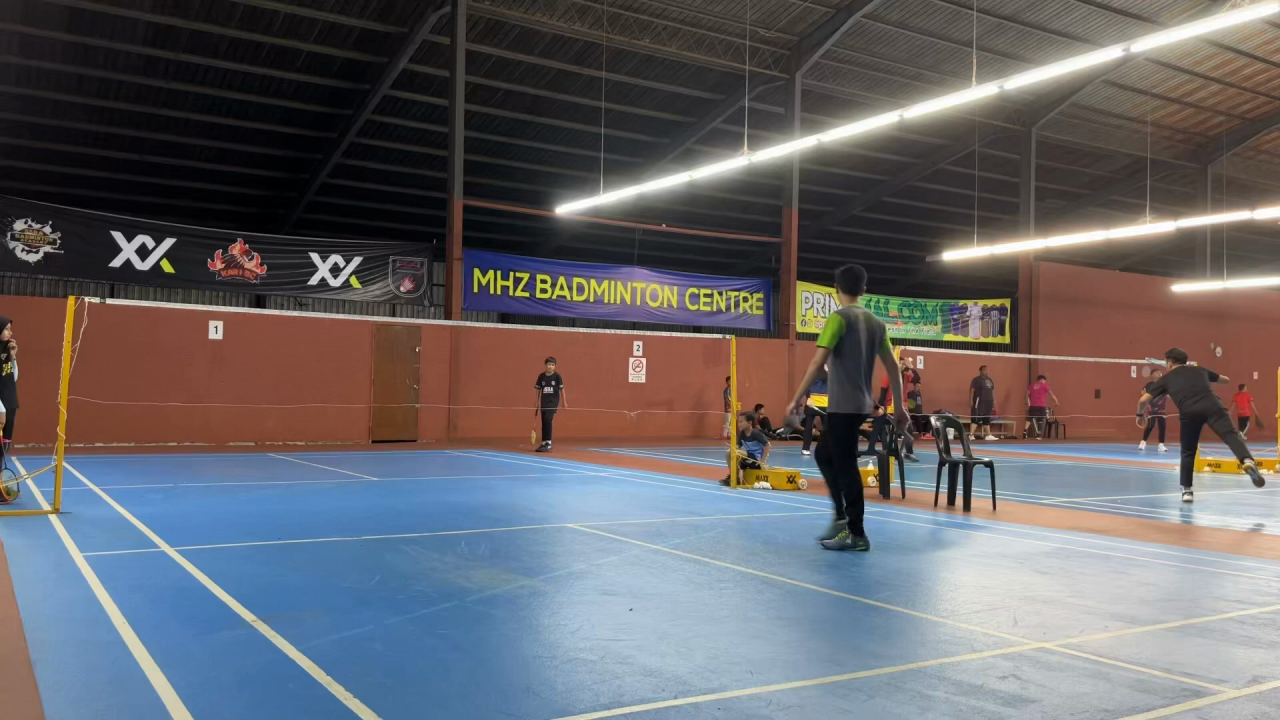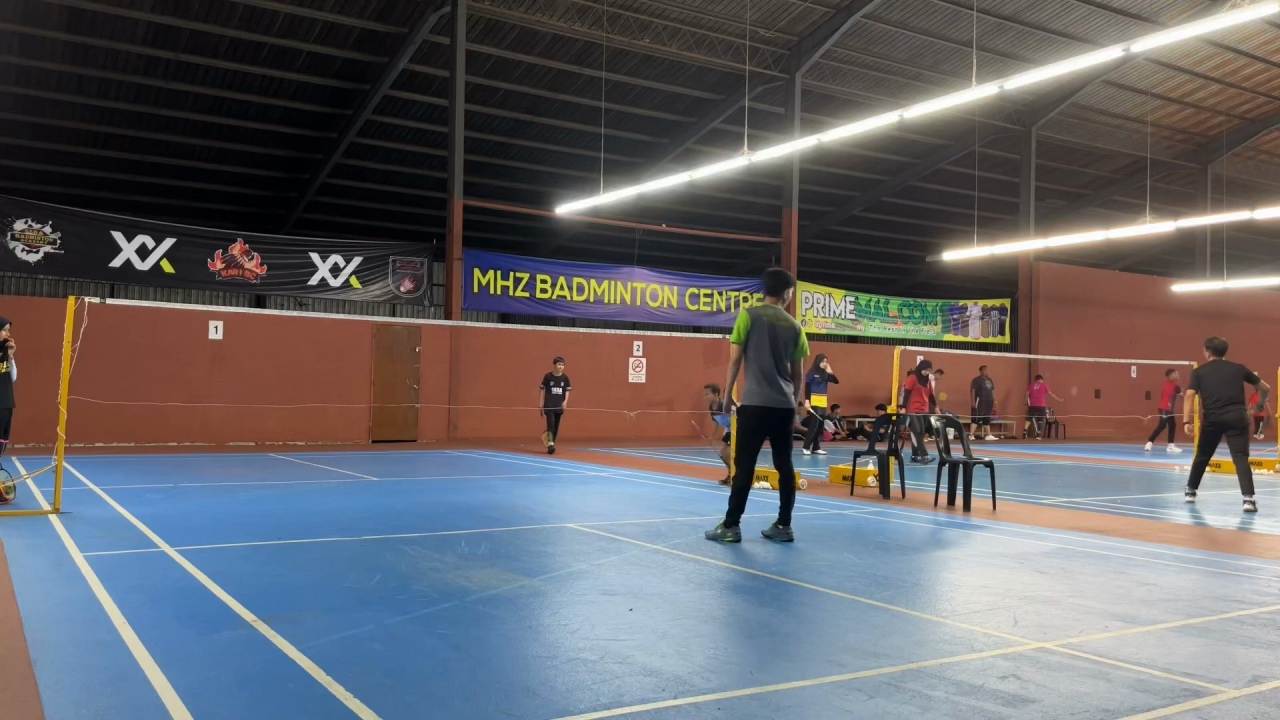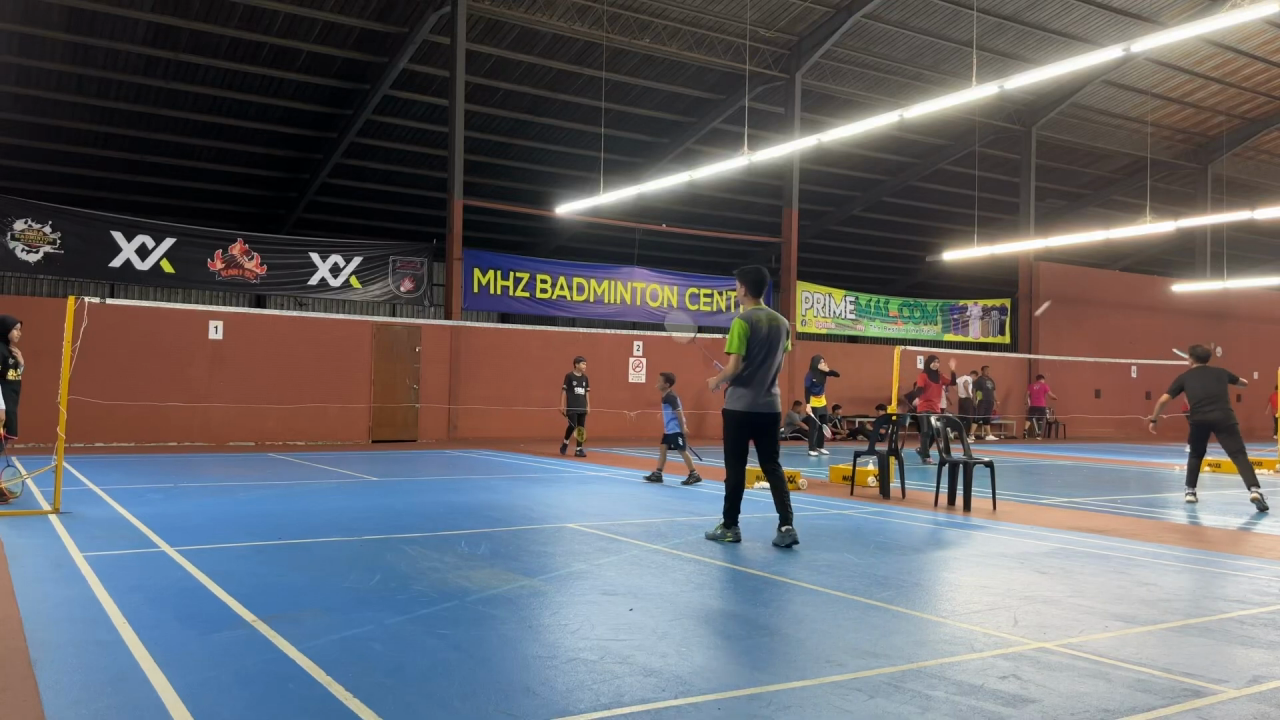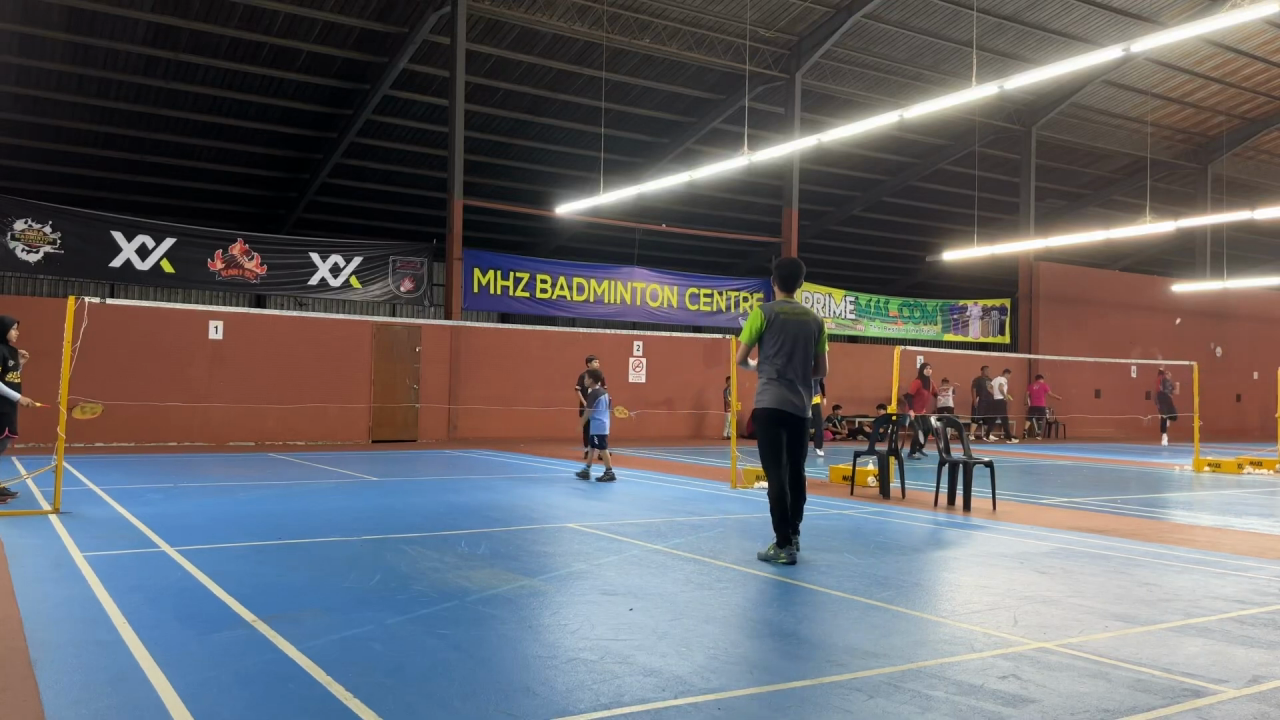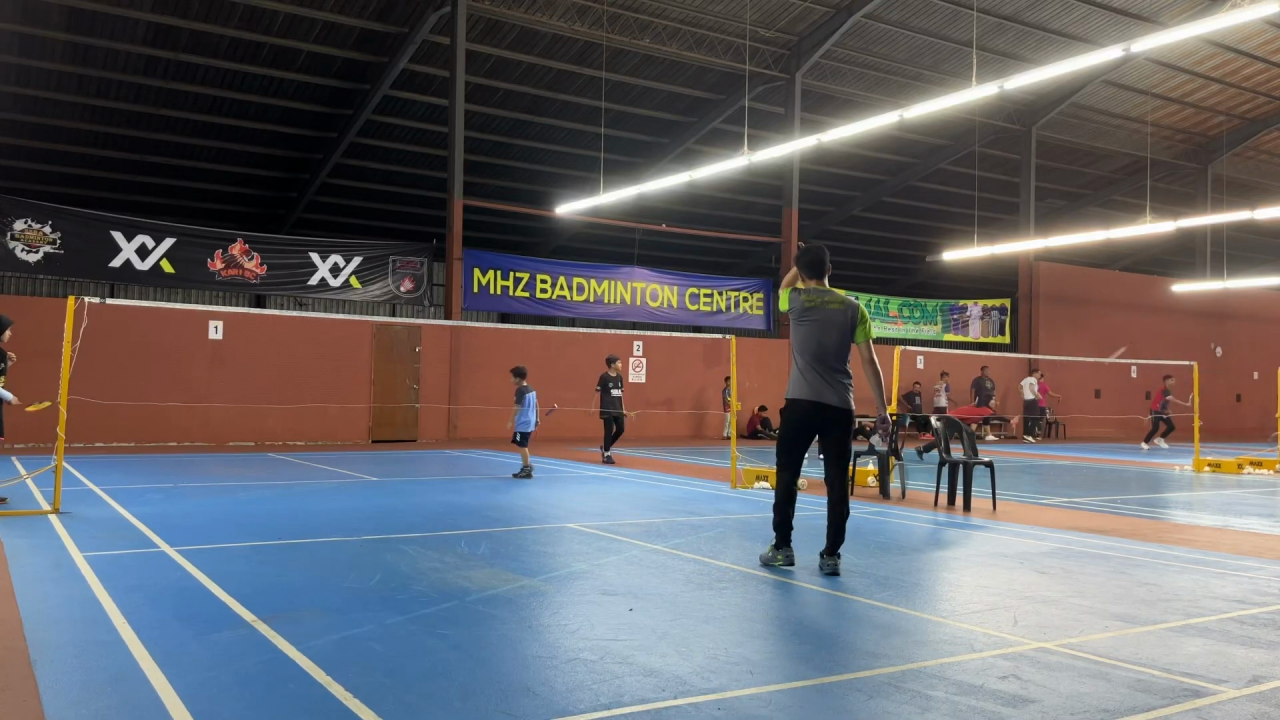
dt=1s
person 1, frame 1
left shoulder: (839, 318)
right shoulder: (876, 323)
left elbow: (818, 362)
right elbow: (892, 367)
left wrist: (797, 398)
right wrist: (899, 407)
left hip: (842, 407)
right hip: (860, 405)
left knee: (846, 468)
right knee: (825, 457)
left ankle: (856, 534)
right ankle: (842, 517)
person 1, frame 2
left shoulder: (749, 316)
right shoulder: (795, 326)
left elbow: (734, 360)
right elbow: (798, 373)
left wrist: (727, 393)
right wrist: (796, 402)
left hip: (755, 403)
right hip: (784, 405)
left knee: (745, 465)
right knee: (784, 466)
left ankle: (731, 525)
right ankle: (783, 525)
person 1, frame 3
left shoulder: (743, 321)
right shoulder: (782, 323)
left elbow: (734, 368)
left wrist: (717, 382)
left hip: (741, 407)
right hip: (770, 407)
left knee: (736, 468)
right knee: (772, 466)
left ankle: (730, 527)
right ankle: (786, 527)
person 1, frame 4
left shoulder: (763, 313)
right shoulder: (814, 320)
left elbow: (741, 359)
right elbow: (821, 370)
left hip: (770, 405)
right hip: (801, 407)
left knee: (776, 474)
right knee: (796, 472)
left ankle: (784, 545)
right ankle: (793, 532)
person 1, frame 5
left shoulder: (796, 300)
right shoulder: (853, 308)
left elbow: (785, 286)
right elbow: (869, 361)
left wrist: (801, 260)
right wrist: (882, 409)
left hip: (802, 401)
right hip: (840, 406)
left knee: (787, 472)
right knee: (837, 482)
left ankle: (782, 545)
right ankle: (831, 555)
